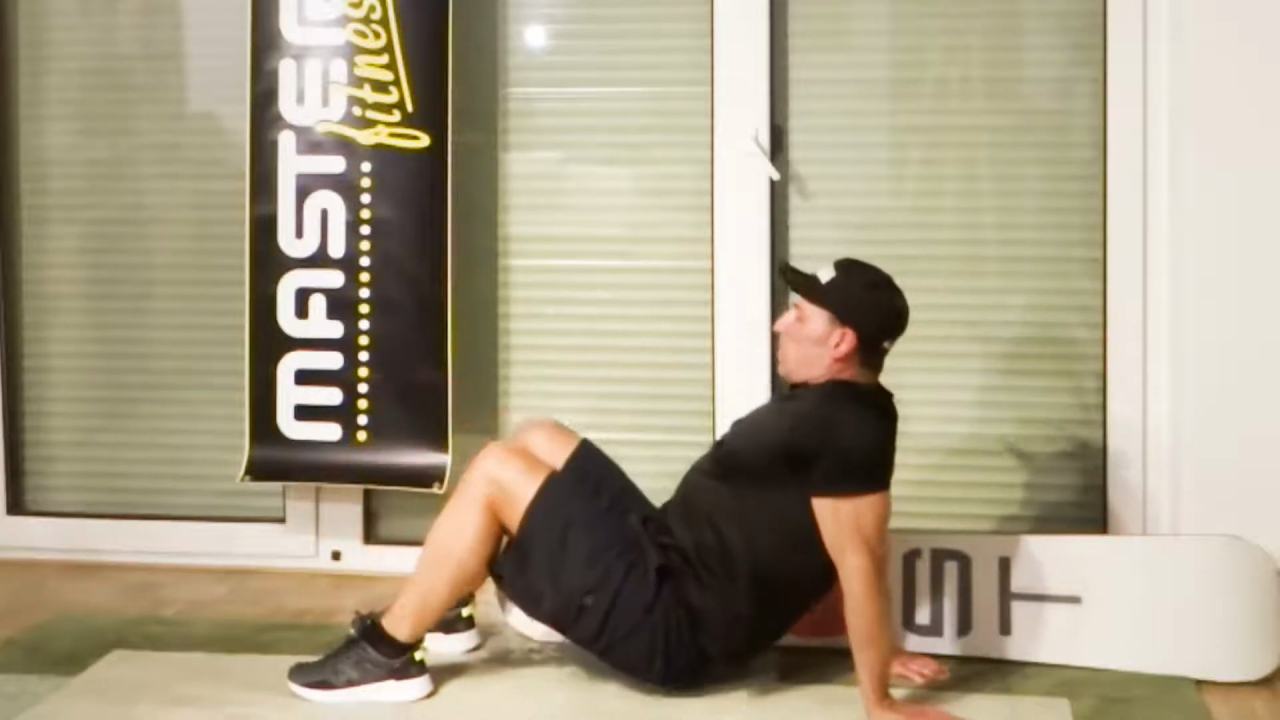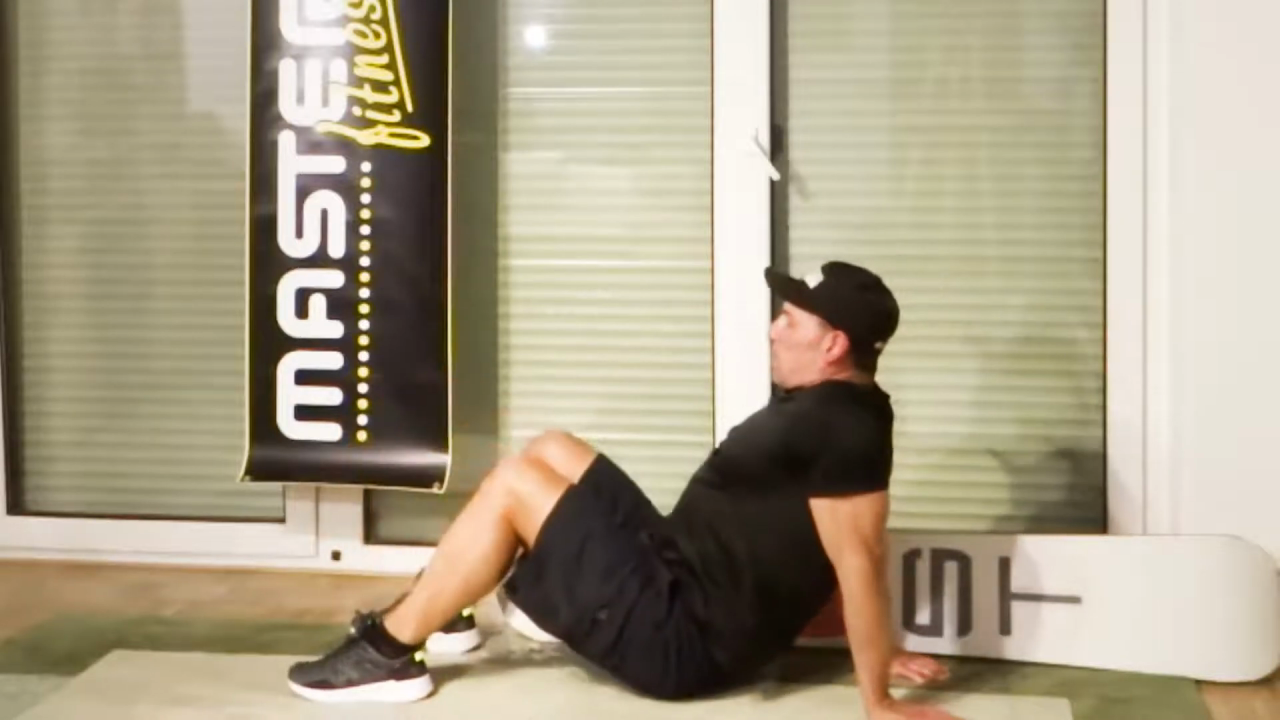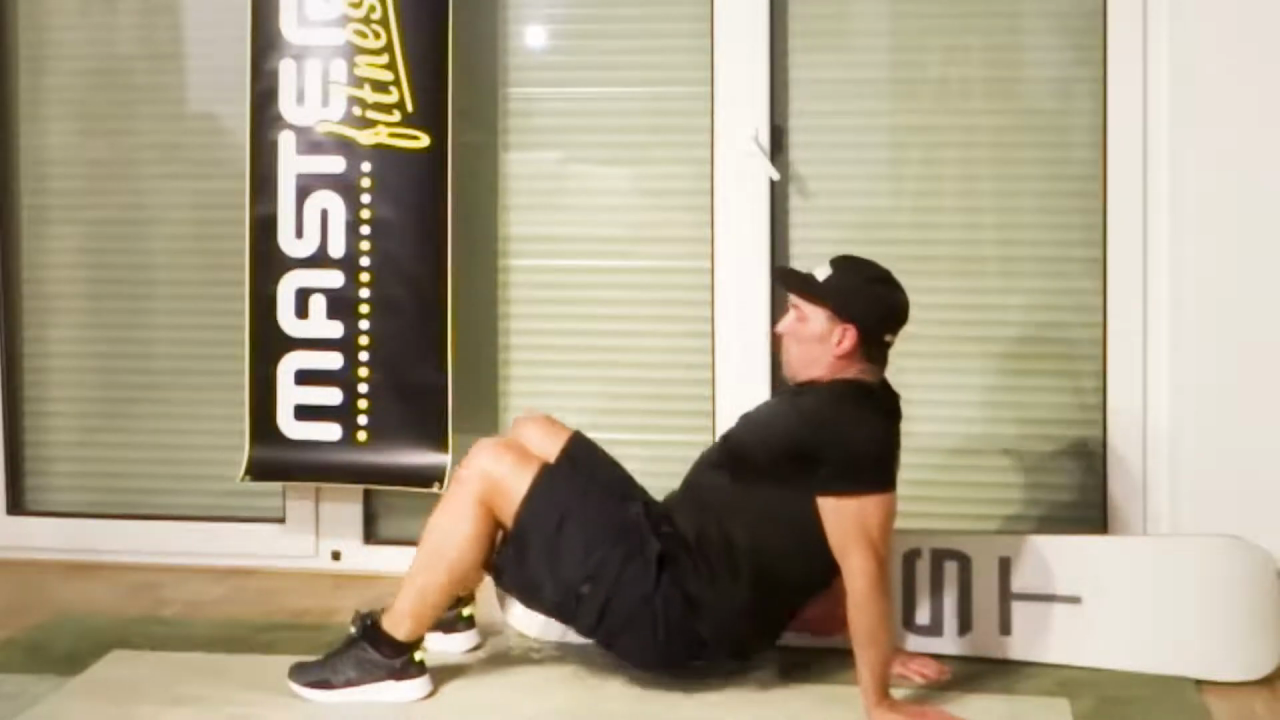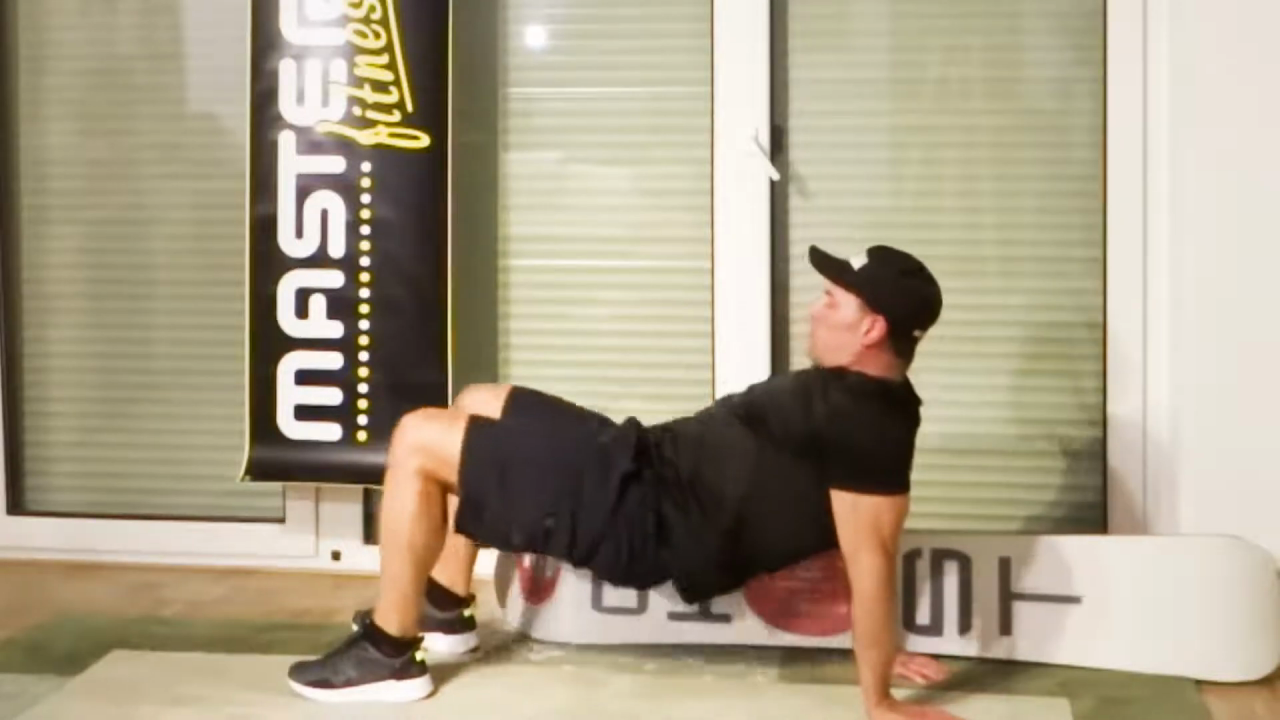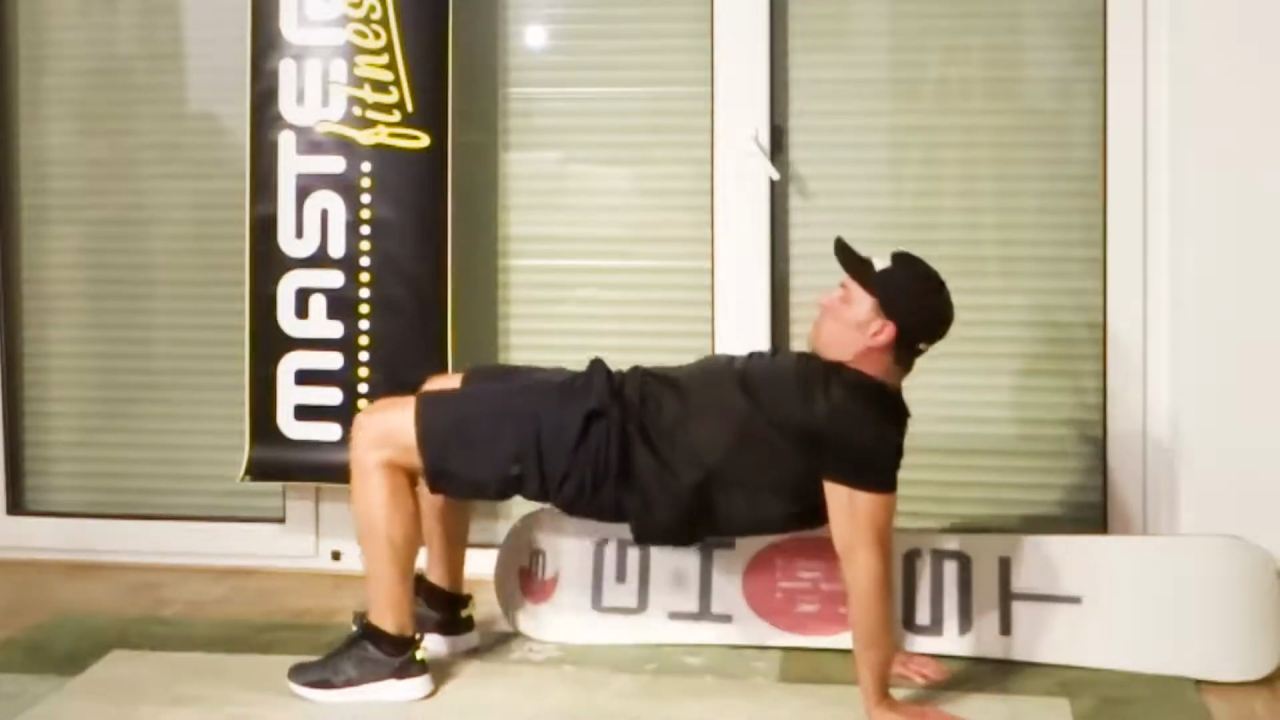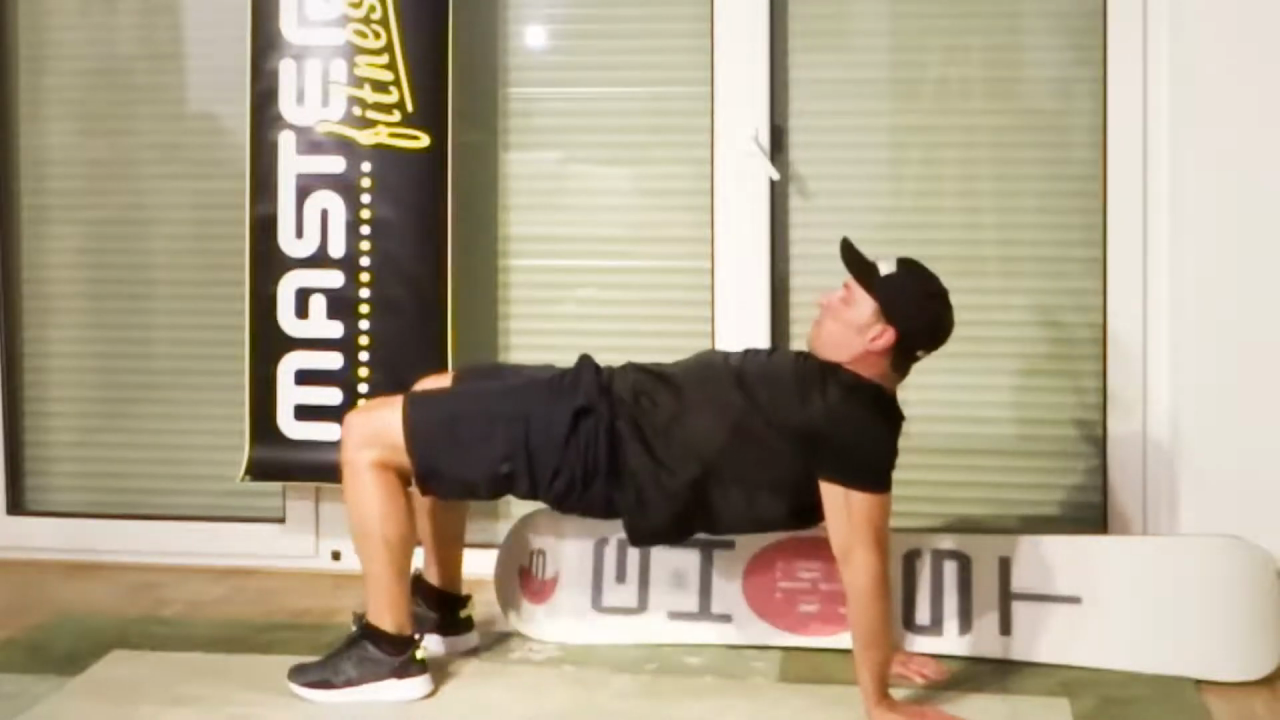
dt=0.4s
person 1, frame 1
left shoulder: (846, 424)
right shoulder: (827, 402)
left elbow: (860, 560)
left hip: (669, 623)
right hip: (663, 558)
left knee: (497, 470)
right knee: (538, 439)
left ankle: (387, 652)
right ankle: (431, 611)
person 1, frame 2
left shoulder: (842, 426)
right shoulder: (821, 406)
left elbow: (858, 562)
left hip: (682, 637)
right hip: (674, 571)
left knee: (514, 484)
right knee: (552, 451)
left ankle: (388, 653)
right ankle: (427, 610)
person 1, frame 3
left shoulder: (850, 425)
right shoulder: (832, 401)
left elbow: (863, 560)
left hip: (668, 598)
right hip: (665, 544)
left knee: (485, 465)
right knee: (530, 437)
left ankle: (389, 652)
right ankle: (435, 607)
person 1, frame 4
left shoulder: (866, 422)
right shoulder: (858, 397)
left elbow: (871, 558)
left hip: (640, 511)
right hip: (642, 470)
left knee: (417, 440)
right knee: (475, 405)
left ankle: (389, 651)
right ankle: (445, 608)
person 1, frame 5
left shoulder: (857, 421)
right shoulder: (846, 394)
left elbow: (864, 555)
left hip: (602, 443)
left knee: (377, 434)
right knee: (438, 402)
left ankle: (388, 649)
right ankle: (441, 608)
person 1, frame 6
left shoulder: (853, 423)
right shoulder: (841, 395)
left elbow: (861, 555)
left hip: (592, 442)
left knee: (366, 437)
right knee: (429, 401)
left ankle: (387, 648)
right ankle: (439, 608)
